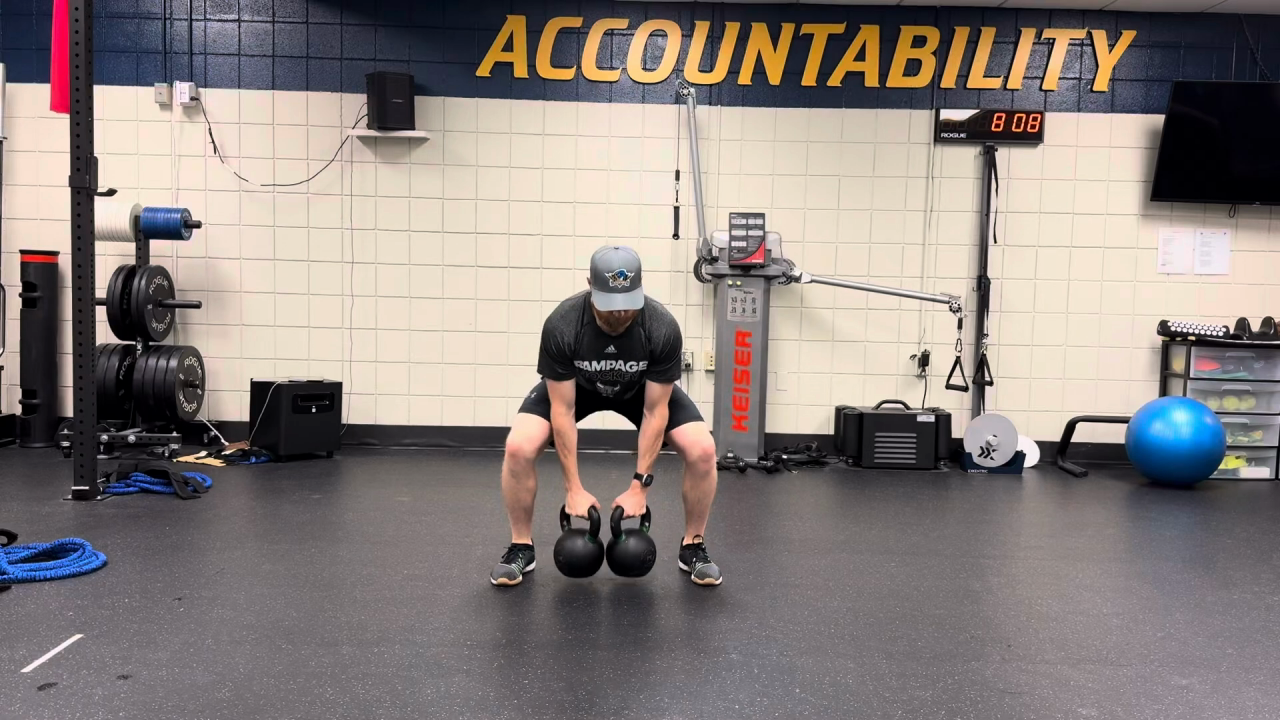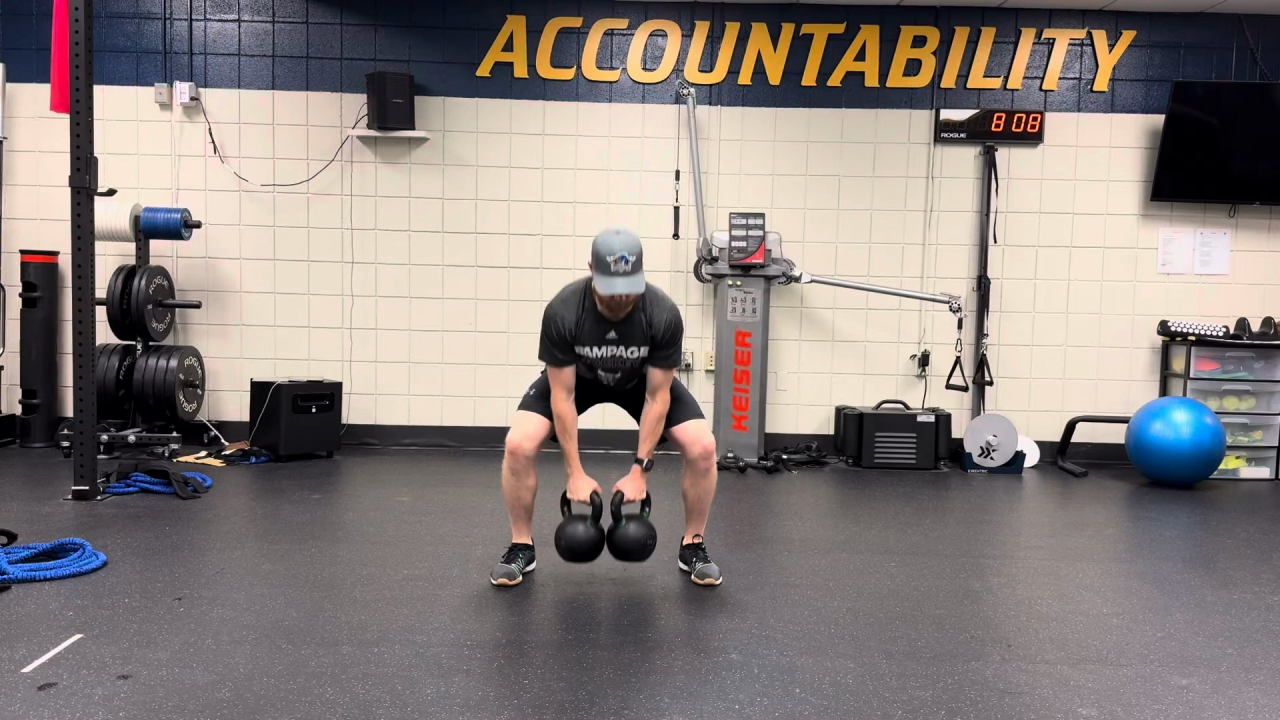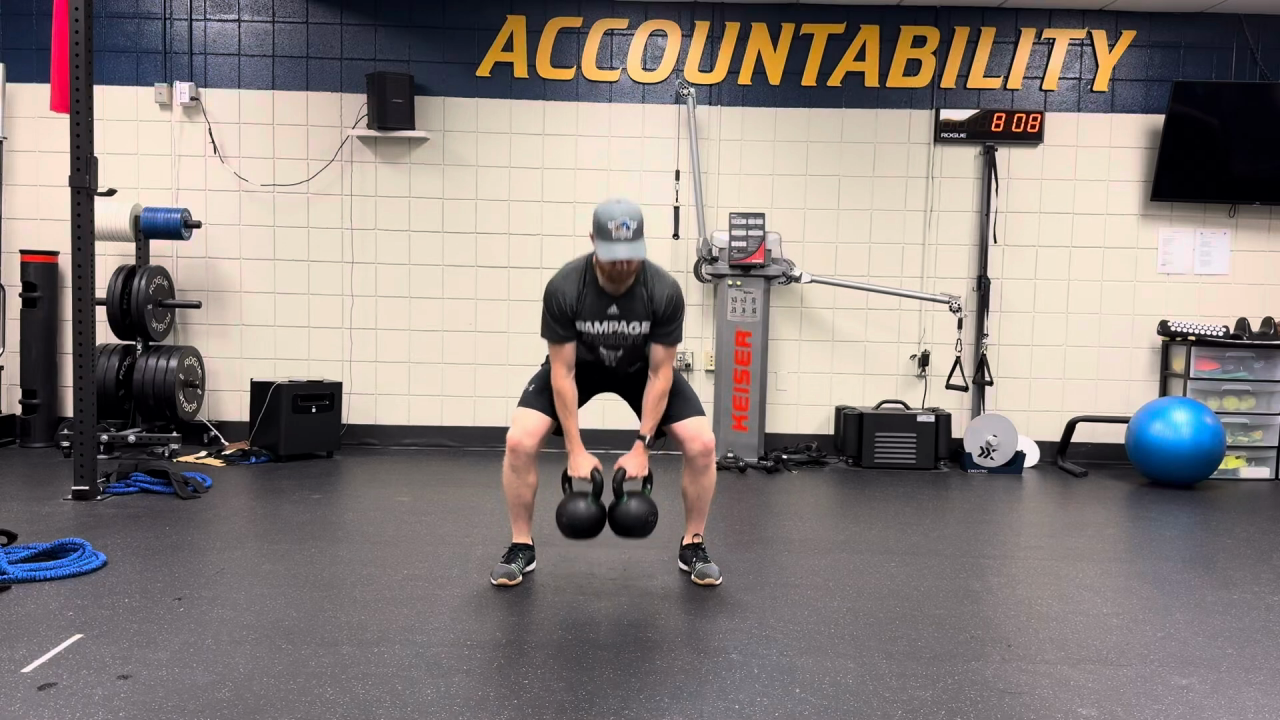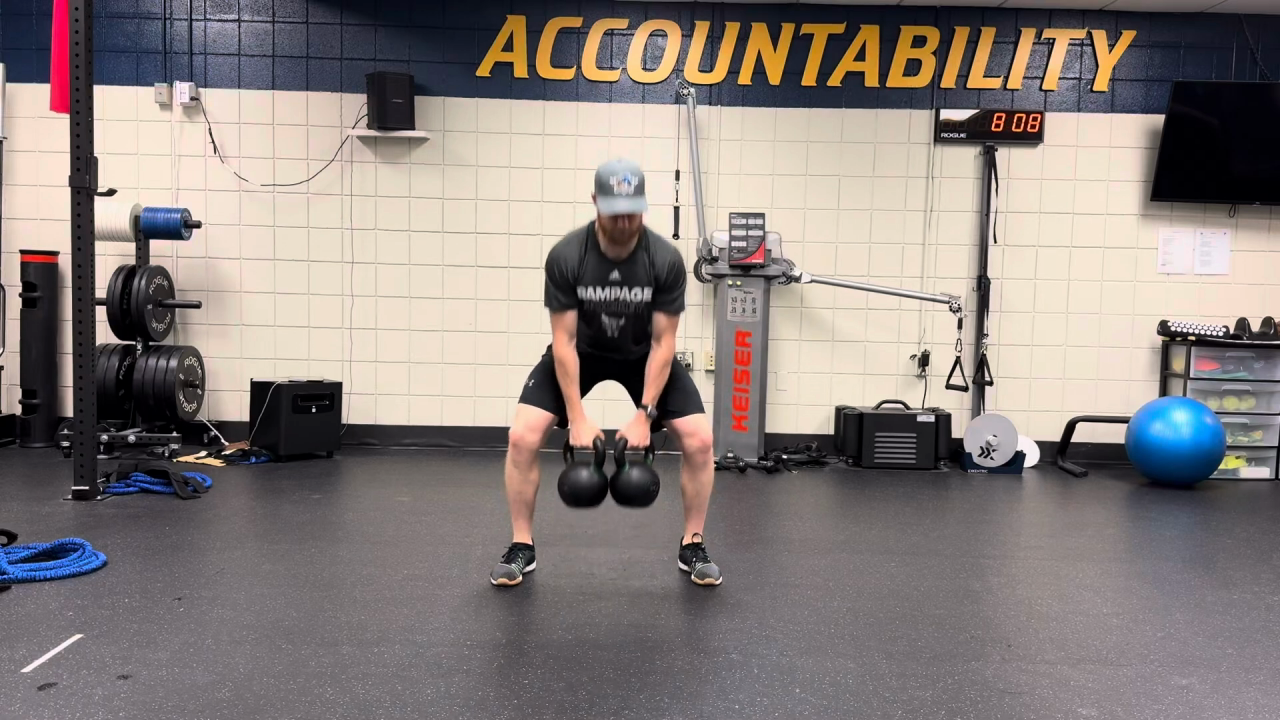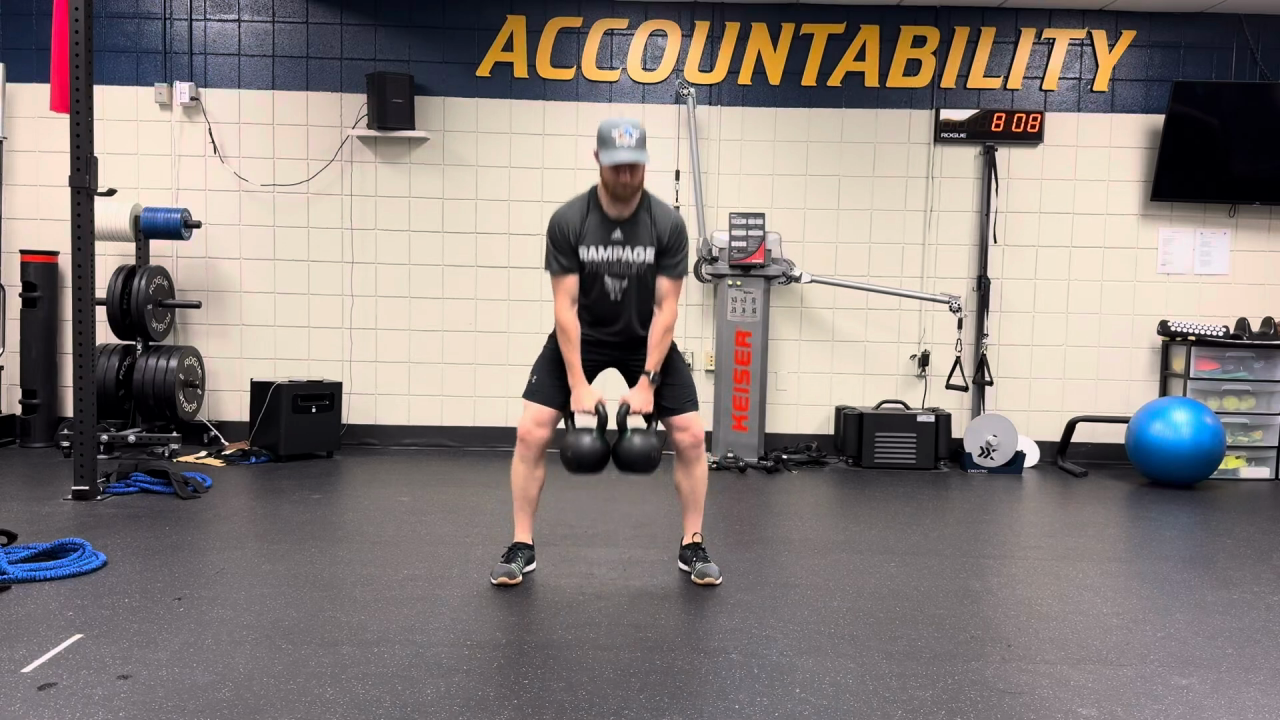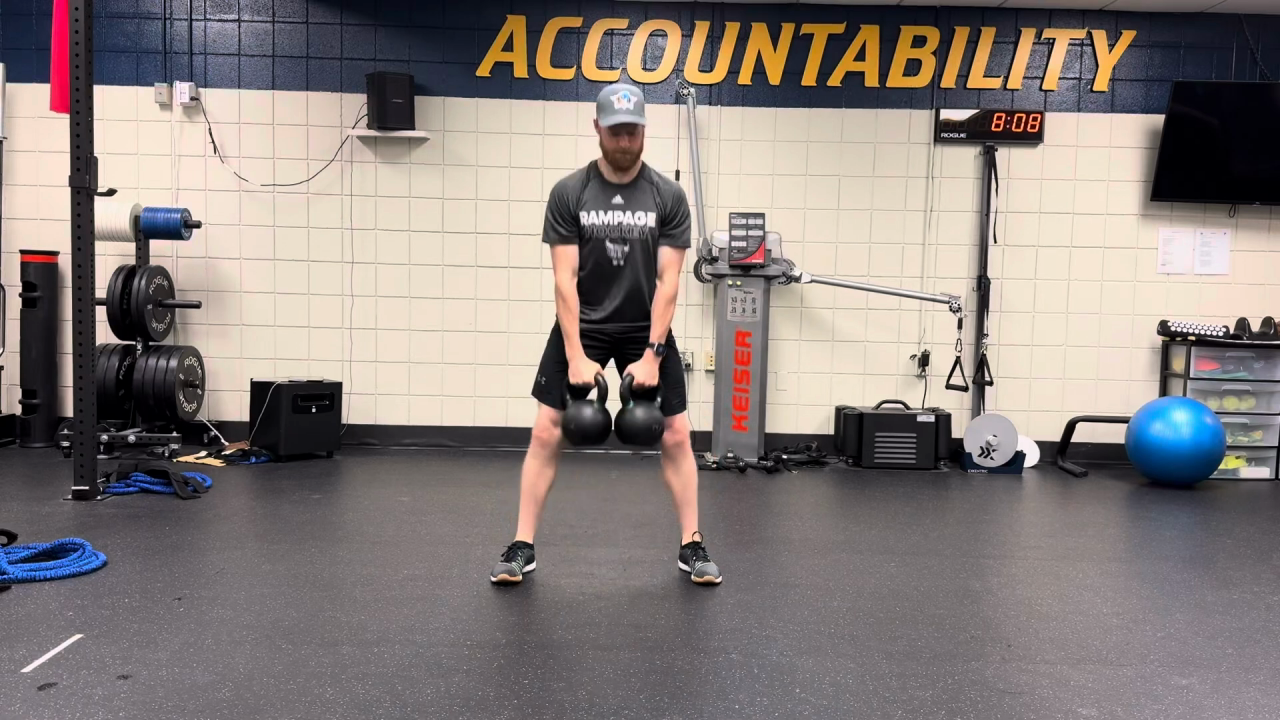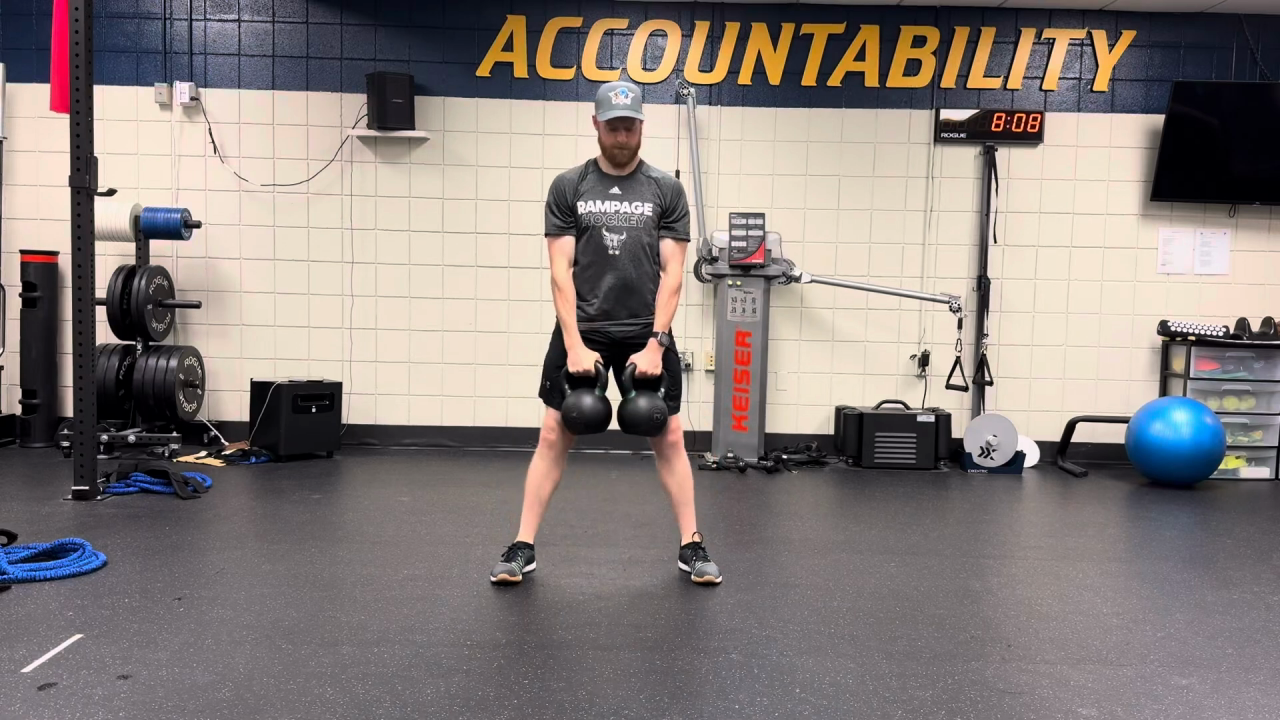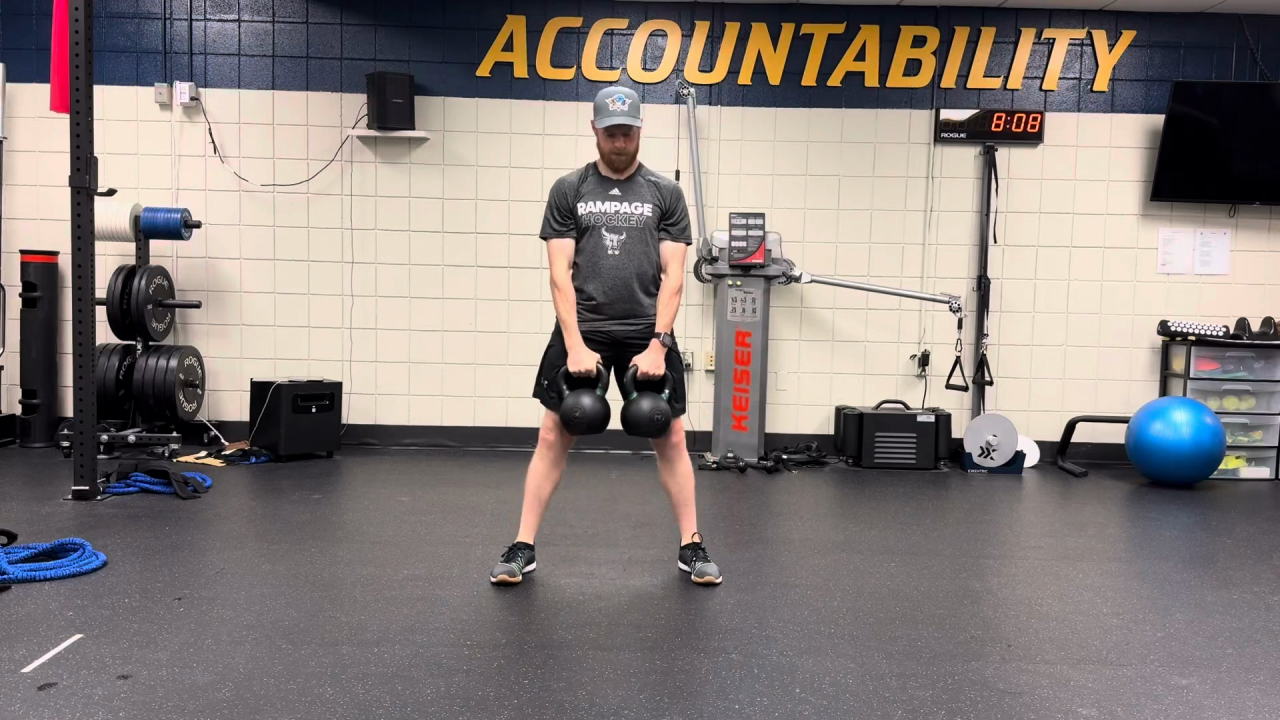
dt=0.1s
person 1, frame 1
left shoulder: (663, 328)
right shoulder: (562, 325)
left elbow: (655, 411)
right elbow: (563, 411)
left wrist: (639, 487)
right wrist: (574, 490)
left hip: (642, 390)
right hip: (575, 387)
left knee: (702, 449)
right knee: (519, 447)
left ankle: (693, 547)
right ankle: (521, 548)
person 1, frame 2
left shoulder: (663, 314)
right shoulder: (562, 311)
left elbow: (657, 396)
right elbow: (563, 396)
left wrist: (639, 471)
right wrist: (575, 474)
left hip: (642, 380)
right hip: (576, 378)
left knee: (702, 447)
right knee: (519, 445)
left ankle: (693, 547)
right ankle: (521, 548)
person 1, frame 3
left shoulder: (664, 291)
right shoulder: (564, 287)
left elbow: (660, 373)
right elbow: (562, 372)
left wrist: (642, 448)
right wrist: (576, 451)
left hip: (641, 368)
right hip: (580, 367)
left knee: (701, 444)
right knee: (520, 441)
left ankle: (693, 547)
right ankle: (521, 548)
person 1, frame 4
left shoulder: (666, 259)
right shoulder: (566, 255)
left elbow: (663, 344)
right elbow: (564, 341)
left wrist: (643, 416)
right wrist: (577, 419)
left hip: (642, 351)
right hip: (582, 349)
left knee: (699, 439)
right knee: (523, 437)
left ankle: (692, 546)
right ankle: (521, 547)
person 1, frame 5
left shoulder: (668, 223)
right shoulder: (568, 220)
left elbow: (666, 309)
right elbow: (565, 307)
left wrist: (647, 383)
right wrist: (577, 386)
left hip: (644, 339)
right hip: (582, 337)
left knee: (690, 436)
right knee: (532, 432)
left ankle: (693, 544)
right ankle: (521, 546)
person 1, frame 6
left shoulder: (668, 195)
right shoulder: (568, 192)
left elbow: (669, 280)
right elbow: (565, 277)
left wrist: (652, 354)
right wrist: (575, 356)
left hip: (645, 327)
right hip: (582, 324)
left knee: (676, 438)
right knee: (546, 435)
left ankle: (691, 544)
right ankle: (522, 545)
person 1, frame 7
left shoulder: (666, 189)
right shoulder: (568, 186)
left elbow: (672, 273)
right elbow: (562, 270)
left wrist: (656, 342)
right wrist: (573, 343)
left hip: (645, 332)
right hip: (583, 330)
left knee: (668, 438)
right knee: (554, 438)
left ankle: (691, 547)
right ankle: (523, 547)
person 1, frame 8
left shoulder: (665, 192)
right shoulder: (568, 189)
left elbow: (673, 275)
right elbow: (561, 272)
left wrist: (659, 343)
right wrist: (574, 343)
left hip: (646, 333)
right hip: (582, 331)
left knee: (671, 440)
right knee: (552, 439)
left ankle: (691, 545)
right ankle: (523, 547)
